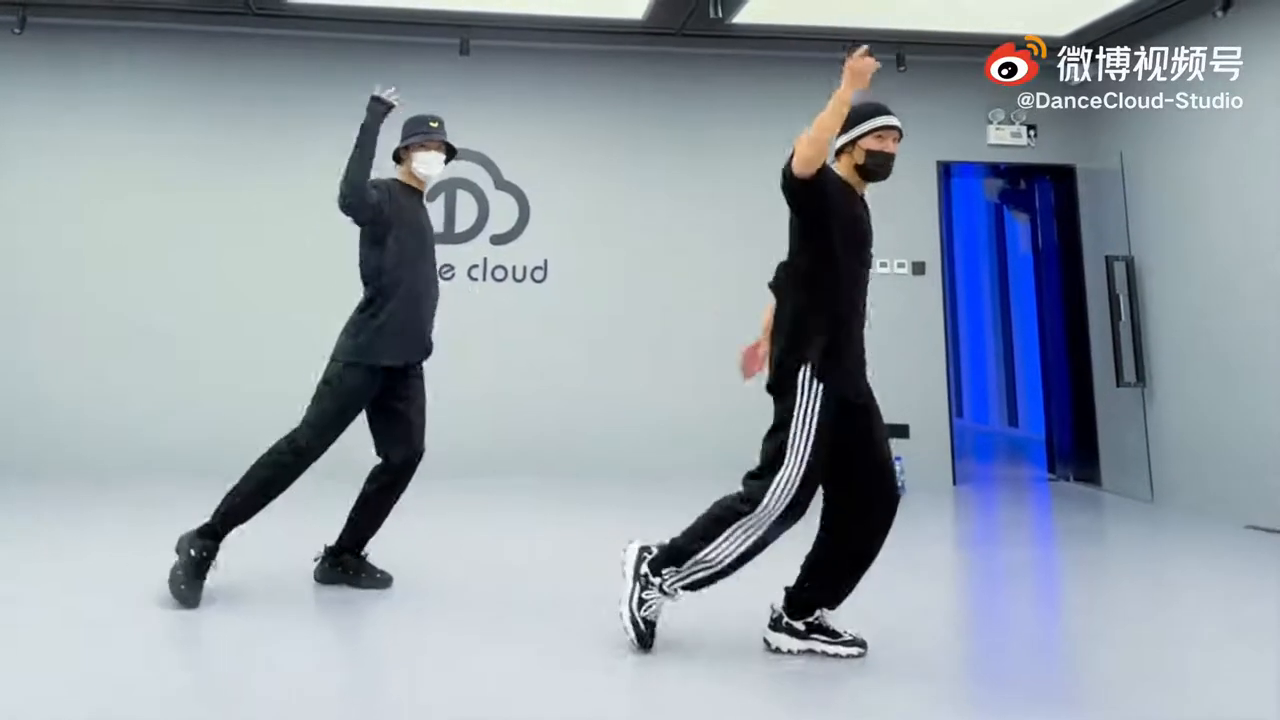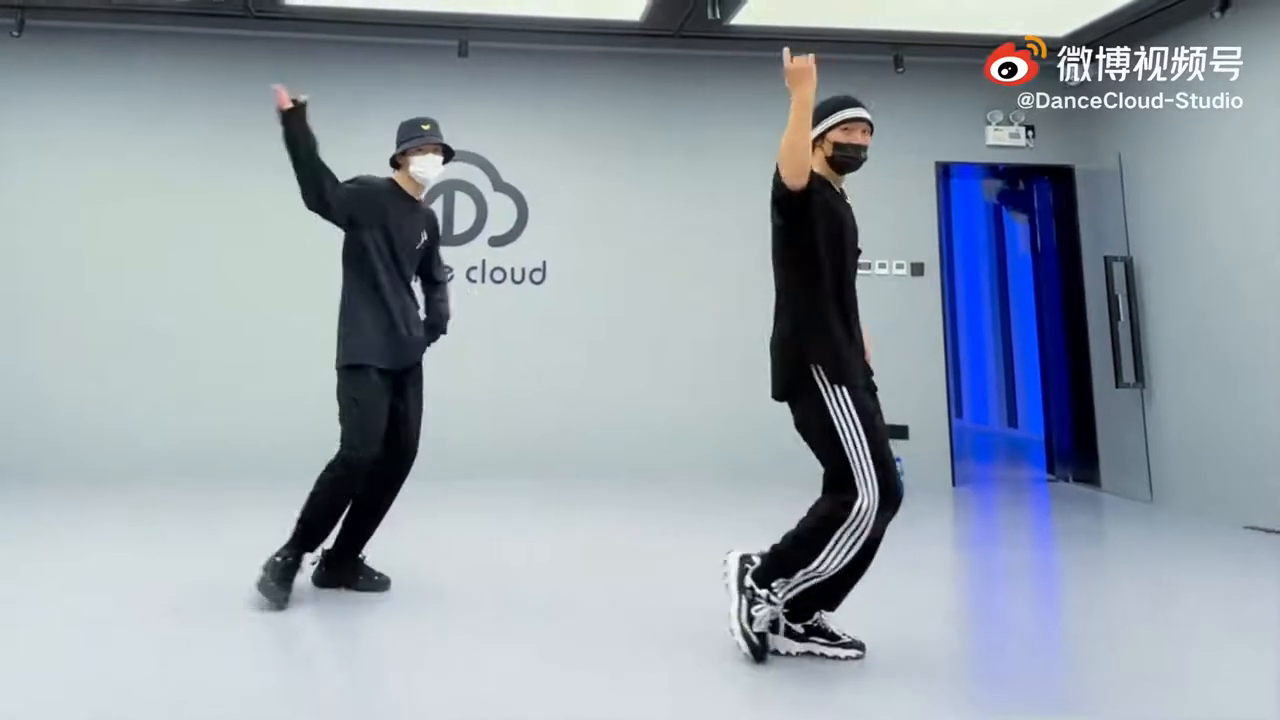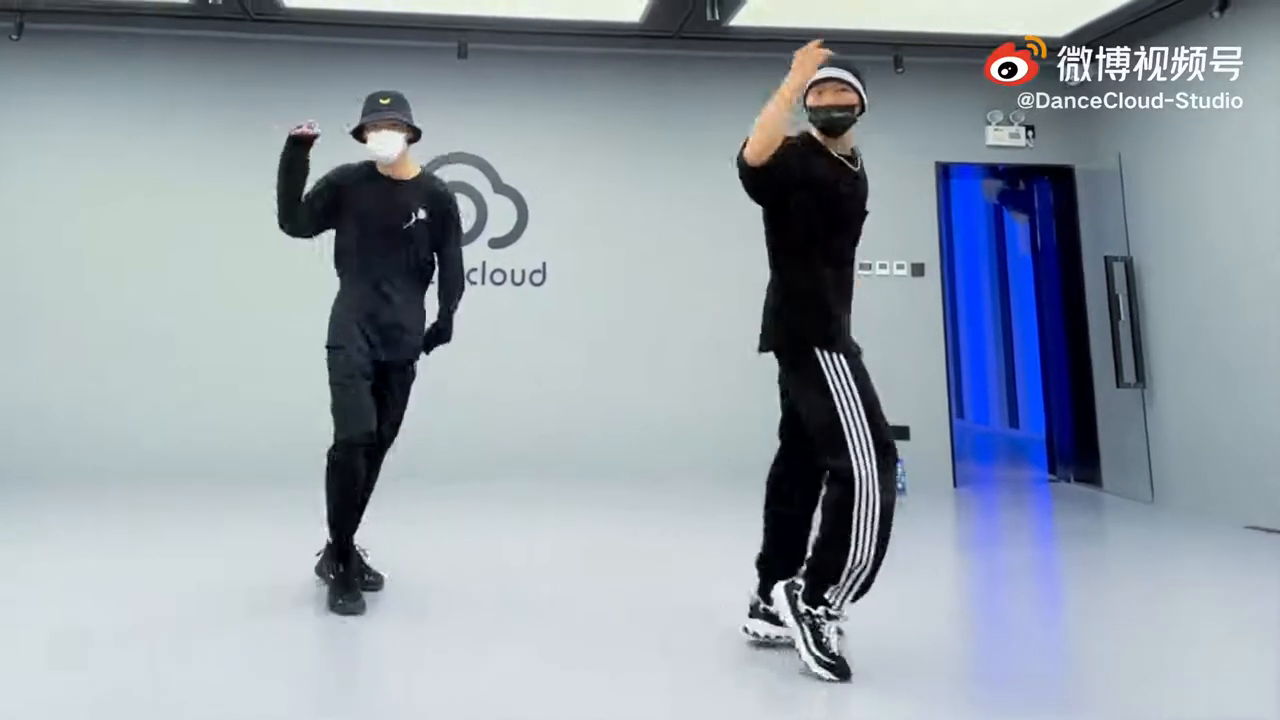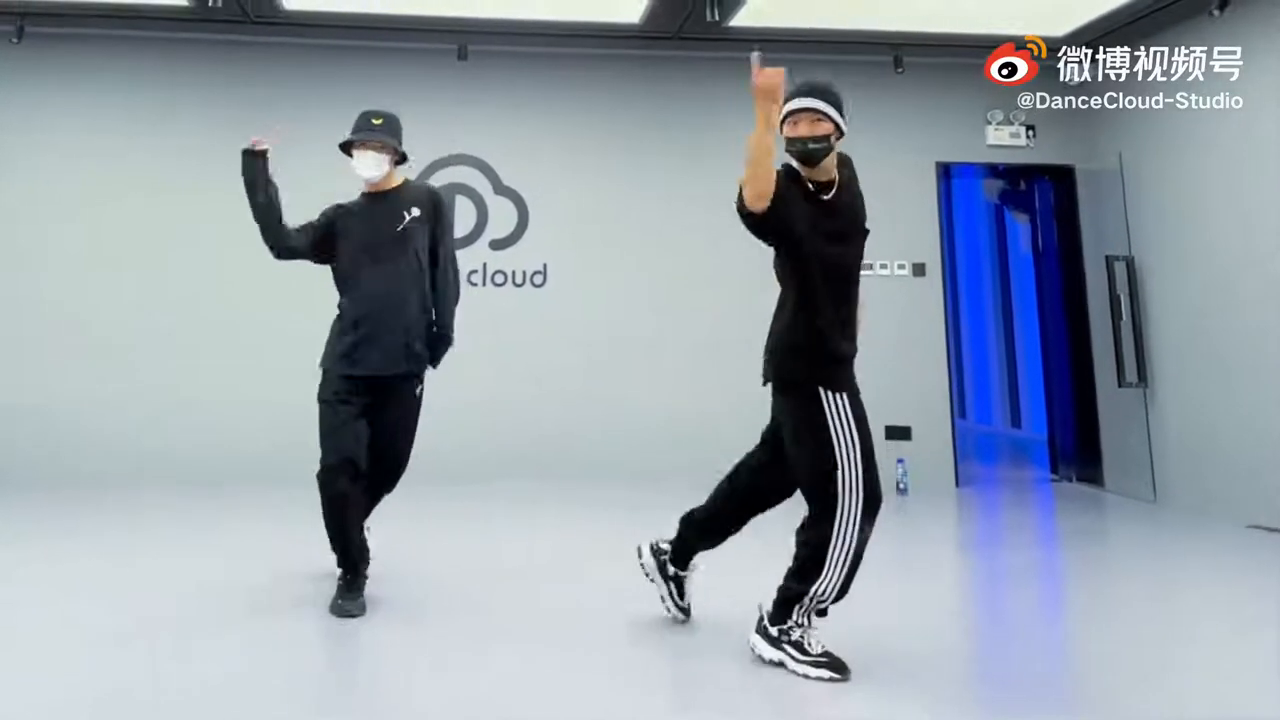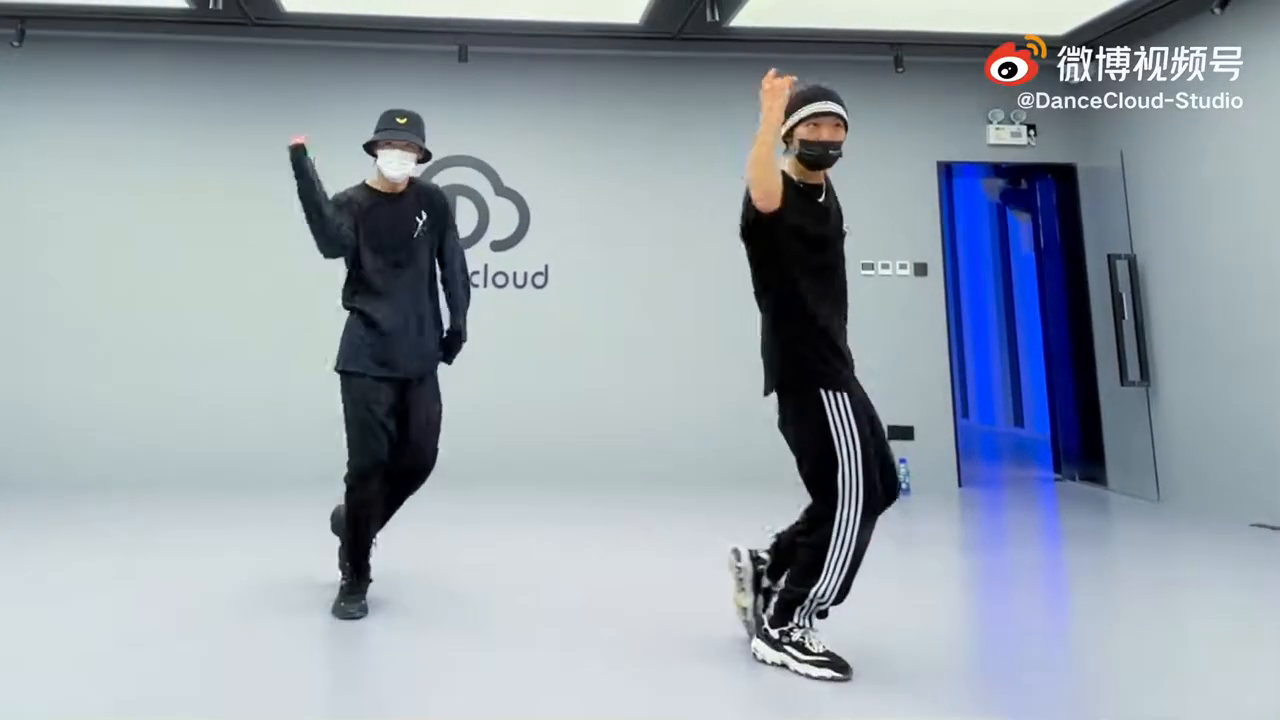
dt=0.3s
person 1, frame 1
left shoulder: (853, 206)
right shoulder: (824, 194)
left elbow: (794, 273)
right elbow: (801, 164)
left wrist: (769, 335)
right wrist: (847, 91)
left hip: (844, 374)
right hip: (810, 371)
left knee: (872, 499)
right knee: (776, 497)
left ankle: (800, 617)
right ankle: (657, 571)
person 1, frame 2
left shoulder: (839, 204)
right shoulder: (799, 194)
right elbow: (795, 172)
left wrist: (861, 354)
right wrist: (801, 95)
left hip: (840, 365)
right hip: (813, 365)
left knee: (873, 495)
right knee: (870, 490)
left ankle: (798, 617)
right ankle: (763, 578)
person 1, frame 3
left shoulder: (854, 169)
right shoulder: (793, 159)
right elbow: (753, 156)
right wrist: (793, 80)
left hip: (825, 331)
right hip: (808, 332)
left knee: (802, 458)
right knee: (866, 469)
left ankle: (774, 600)
right ankle: (815, 601)
person 1, frame 4
left shoulder: (846, 176)
right shoulder: (778, 193)
right elbow: (754, 205)
right wrist: (765, 112)
left hip: (822, 358)
right hip: (810, 362)
left knee: (773, 471)
right knee: (851, 497)
left ankle: (674, 554)
right ankle: (783, 628)
person 1, frame 5
left shoulder: (826, 185)
right shoulder: (778, 197)
right elbow: (763, 203)
right wrist: (770, 113)
left hip: (828, 362)
right hip: (807, 368)
left knee: (875, 485)
right knee: (847, 498)
left ankle: (770, 566)
right ankle: (784, 630)
person 2, frame 1
left shoulder: (416, 206)
right shoulder: (386, 196)
right elbow: (351, 199)
right wrist: (373, 119)
left hip: (405, 358)
right hip: (366, 352)
left knee: (405, 455)
right knee: (304, 445)
left ankle: (343, 557)
right ankle: (204, 541)
person 2, frame 2
left shoulder: (425, 218)
right shoulder: (366, 195)
right elbow: (316, 192)
left wrist: (436, 317)
right wrist: (295, 124)
left hip: (405, 356)
right hip: (363, 353)
left knee: (399, 456)
right knee: (359, 454)
left ankle: (342, 559)
right ankle: (291, 556)
person 2, frame 3
left shoulder: (436, 196)
right shoulder: (346, 183)
left elbow: (450, 266)
right elbow: (294, 222)
left wrist: (444, 323)
right wrist: (295, 152)
left hip: (401, 343)
right hip: (351, 338)
left knee: (374, 448)
right knee: (353, 441)
left ankle: (339, 551)
right ankle: (341, 564)
person 2, frame 4
left shoulder: (427, 203)
right shoulder: (338, 217)
left elbow: (446, 272)
right elbow: (282, 244)
left wrist: (442, 330)
right wrist: (255, 172)
left hip: (404, 363)
right hip: (346, 362)
left knee: (388, 467)
right knee: (338, 465)
left ankle: (348, 531)
right ankle: (351, 573)
person 2, frame 5
left shoulder: (431, 200)
right shoulder: (348, 206)
left elbow: (452, 265)
right elbow: (331, 245)
left wrist: (458, 325)
right wrist: (303, 168)
left hip: (419, 362)
right hip: (365, 361)
left knee: (417, 462)
right knee: (367, 467)
left ankle: (355, 523)
right ankle: (356, 577)
